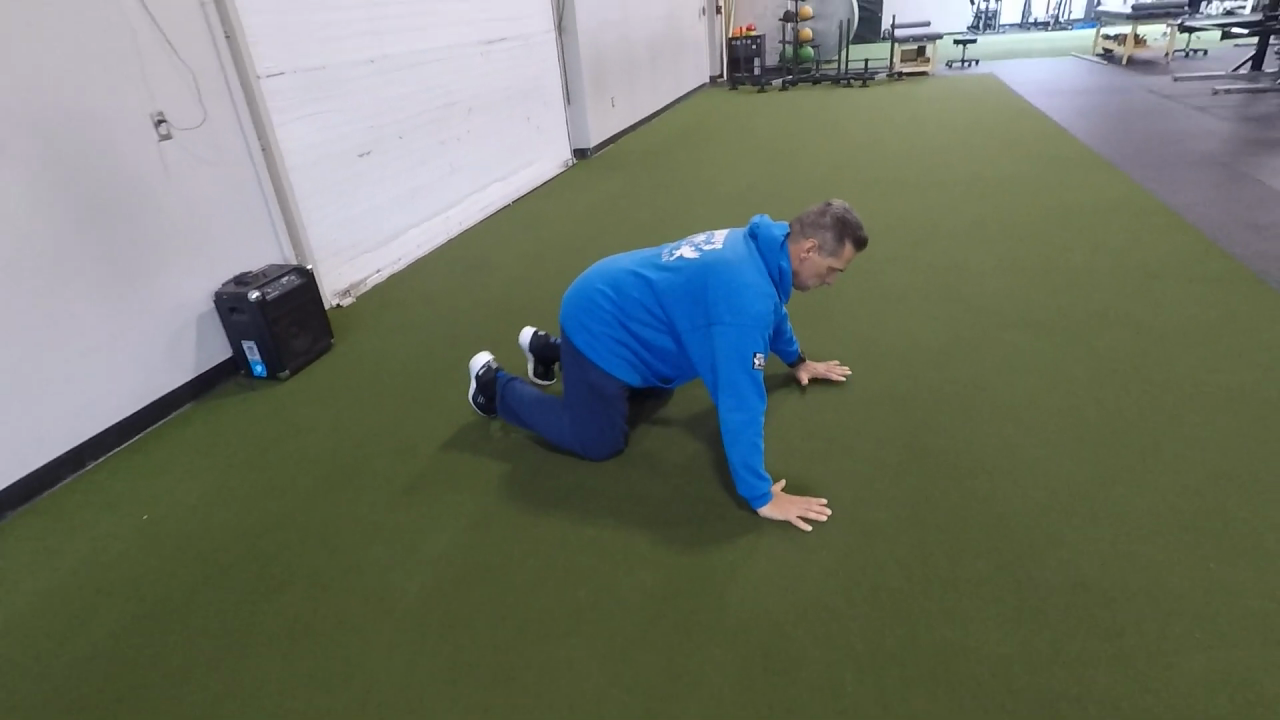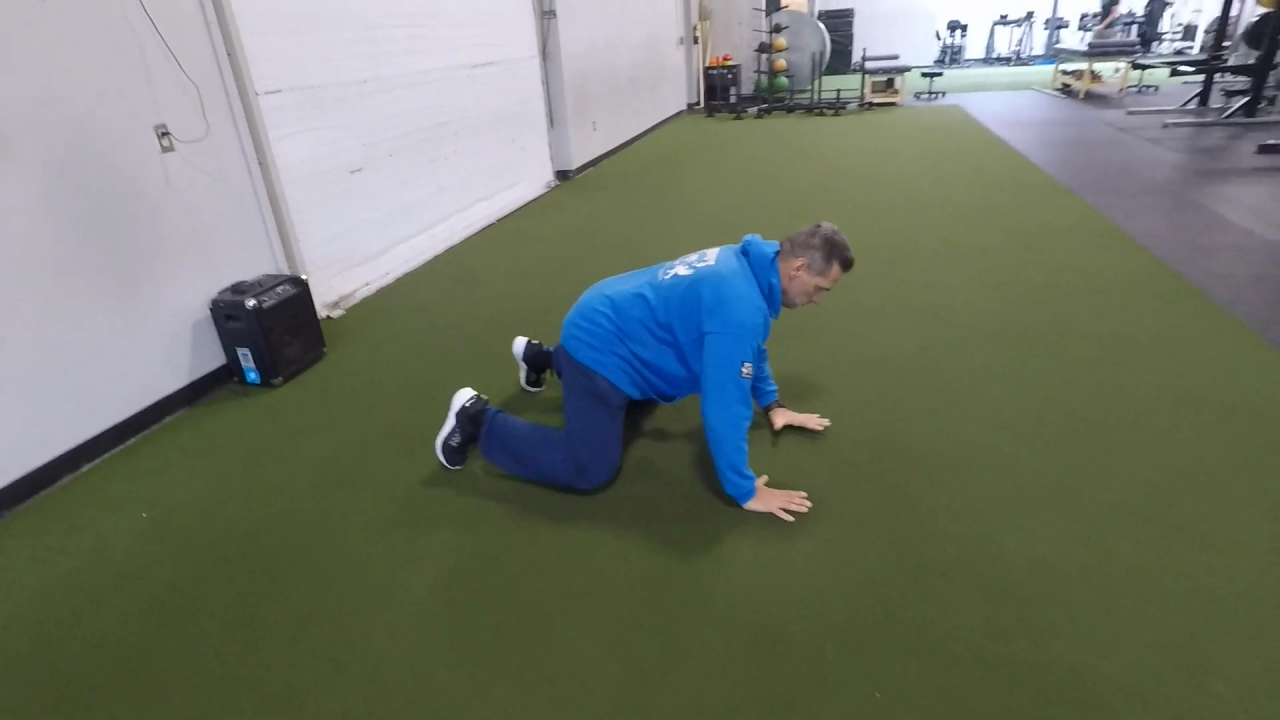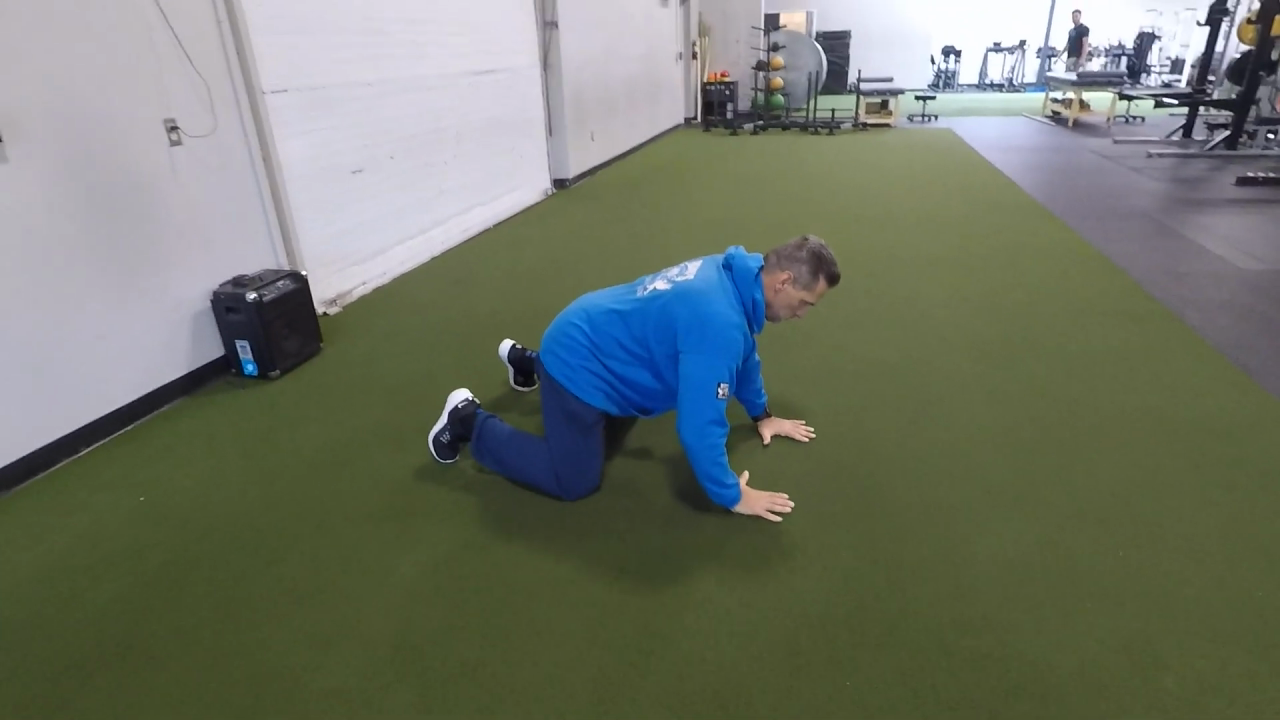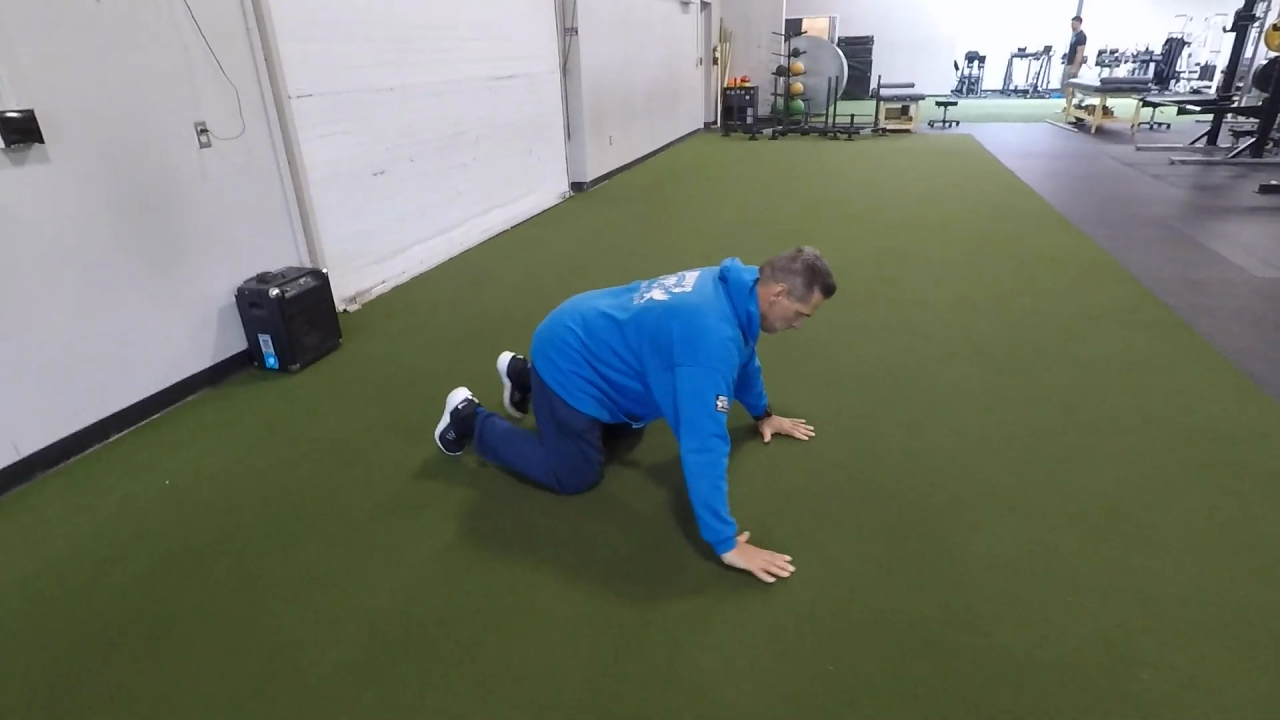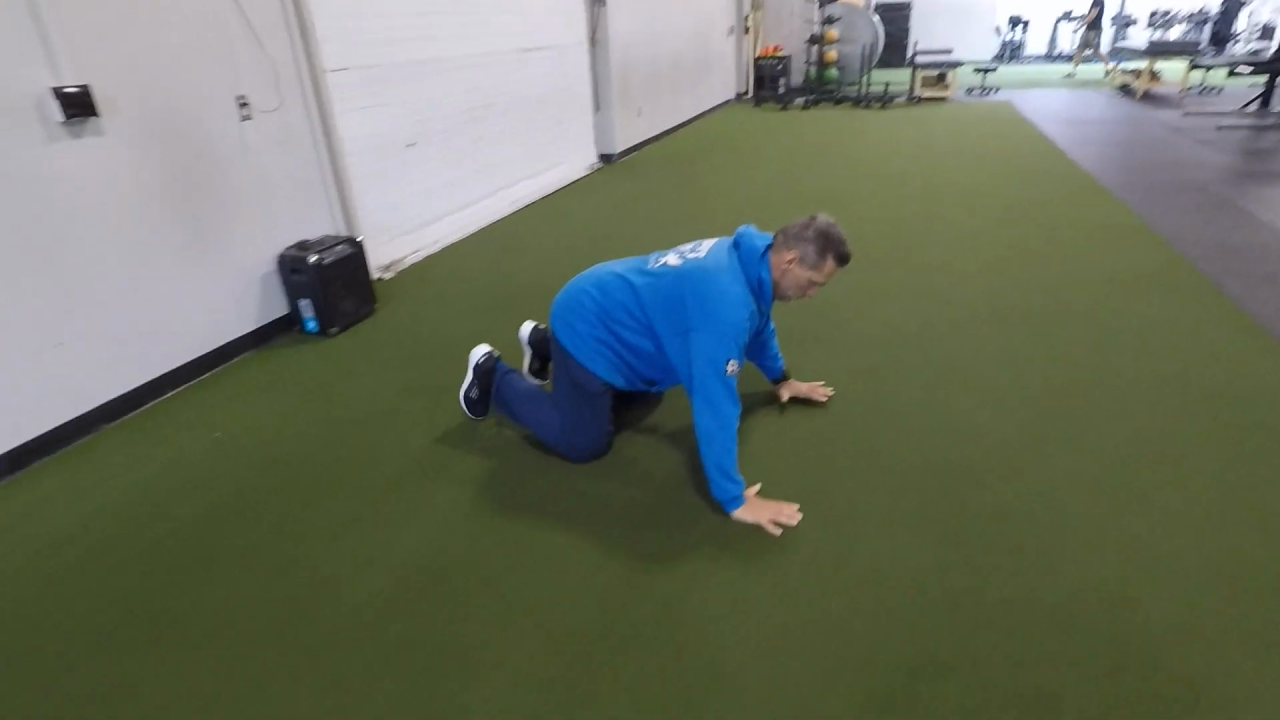
dt=0.4s
person 1, frame 1
left shoulder: (761, 247)
right shoulder: (748, 294)
right elbow: (740, 403)
left wrist: (797, 361)
right wrist: (761, 496)
left hip: (611, 299)
right hip: (598, 325)
left knee: (652, 392)
right knee: (599, 442)
left ankle: (548, 348)
right ankle: (495, 384)
person 1, frame 2
left shoulder: (748, 263)
right shoulder: (741, 308)
left elbow: (751, 348)
right elbow: (726, 408)
left wrist: (772, 404)
right wrist: (745, 491)
left hip: (606, 322)
right hip: (601, 346)
left knee: (640, 402)
right knee: (589, 471)
left ankle: (542, 357)
right ankle: (478, 420)
person 1, frame 3
left shoulder: (734, 276)
right shoulder: (718, 323)
left elbow: (744, 354)
right elbow: (701, 427)
left wrist: (761, 414)
right wrist: (733, 496)
left hip: (590, 336)
right hip: (577, 363)
left knee: (618, 416)
right knee: (575, 482)
left ankle: (527, 362)
right ankle: (469, 423)
person 1, frame 4
left shoulder: (733, 288)
right shoulder: (713, 335)
left elbow: (743, 356)
right elbow: (704, 446)
left wrist: (763, 413)
right wrist: (725, 543)
left hip: (583, 334)
right hip: (568, 361)
left knee: (625, 430)
right knee: (577, 476)
left ankle: (524, 375)
right ankle: (471, 419)
person 1, frame 5
left shoulder: (748, 258)
right shoulder: (725, 301)
left elbow: (758, 325)
right elbow: (715, 408)
left wrist: (781, 379)
right wrist: (733, 499)
left hip: (605, 302)
right hip: (587, 329)
left knee: (640, 399)
right knee: (584, 441)
left ankle: (545, 343)
right ankle: (493, 374)
